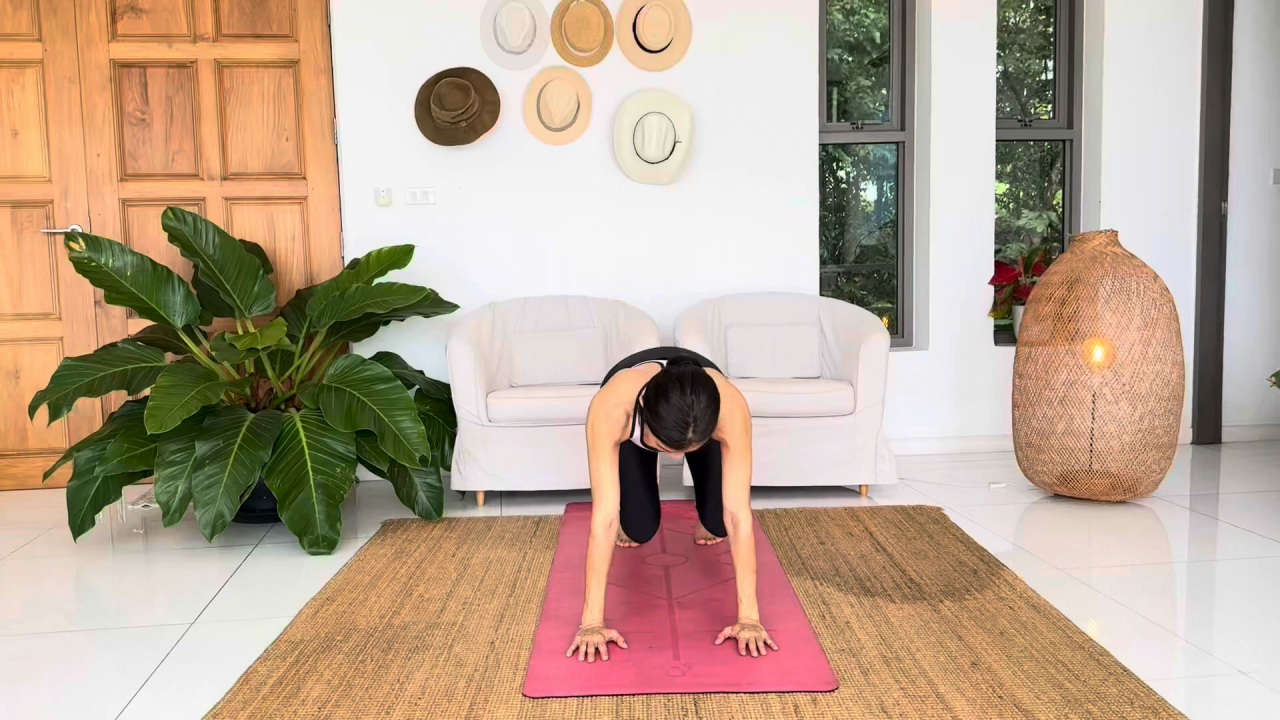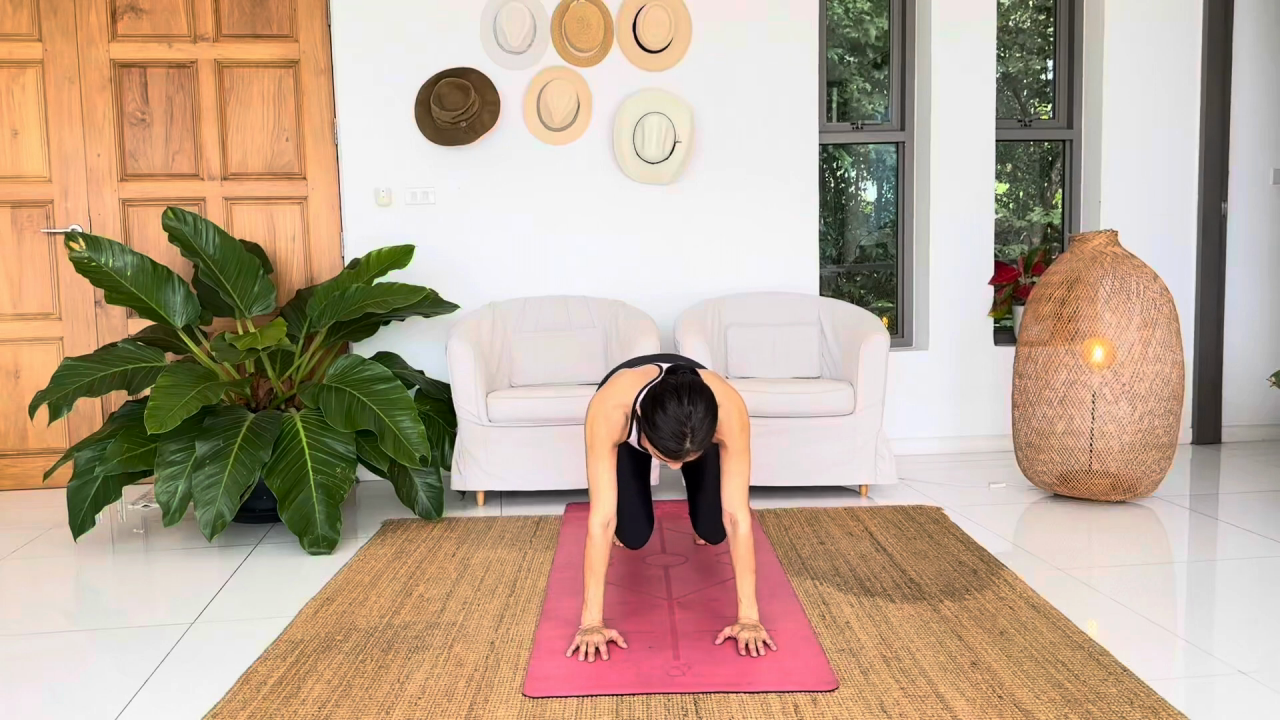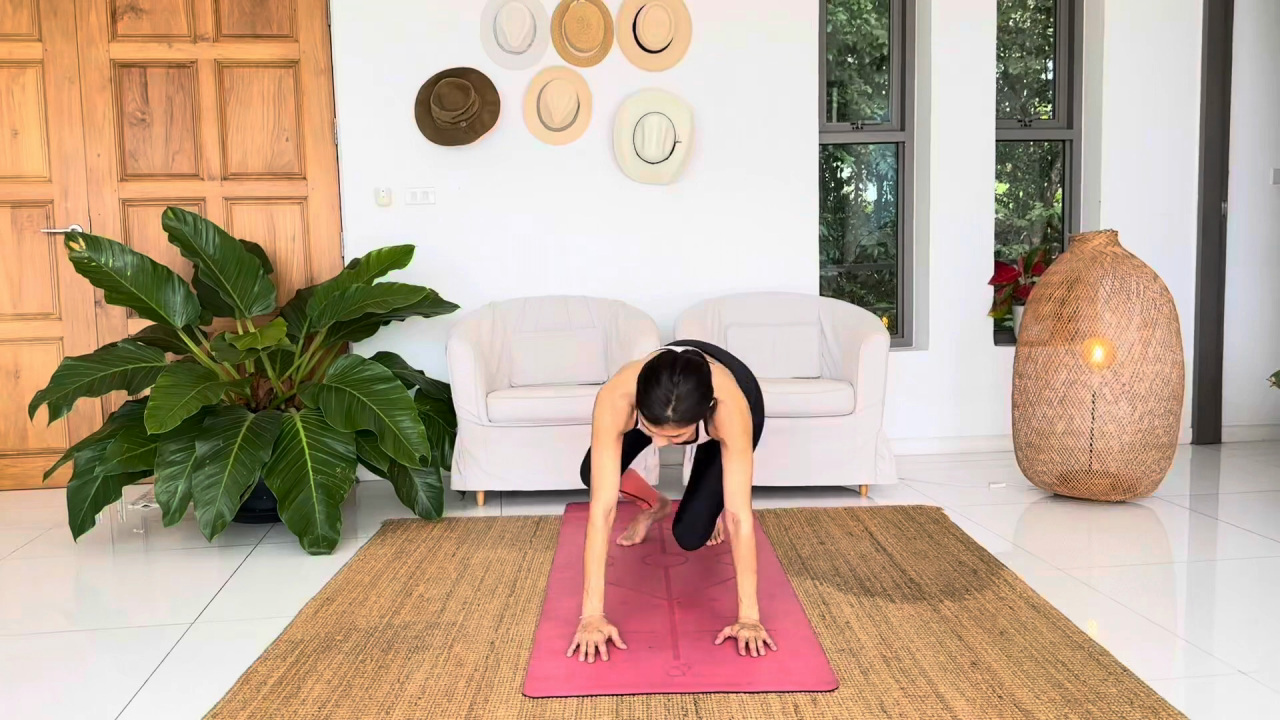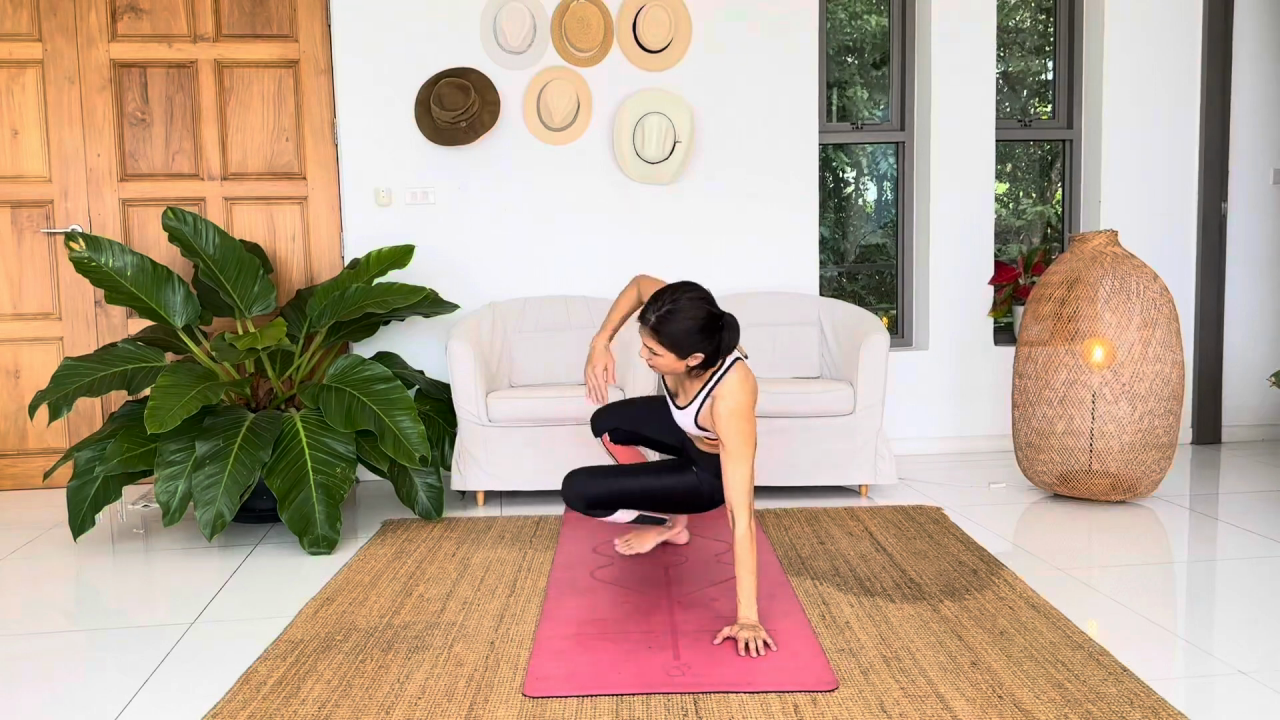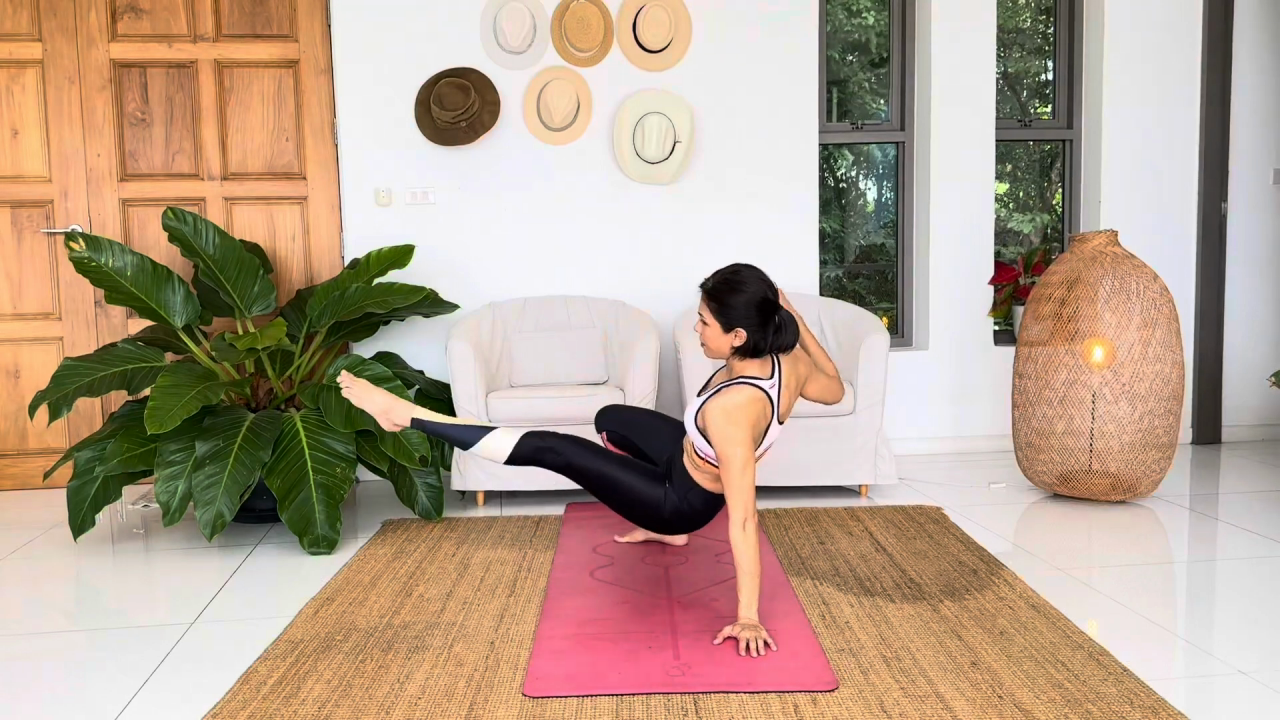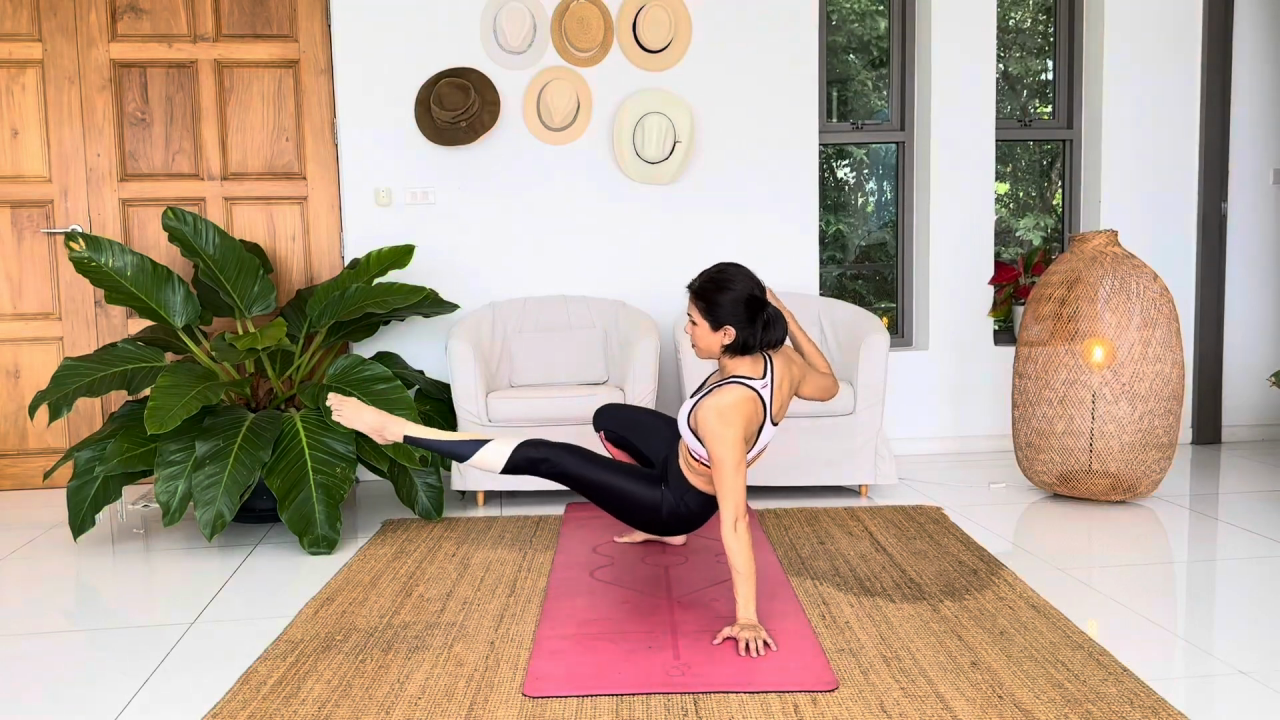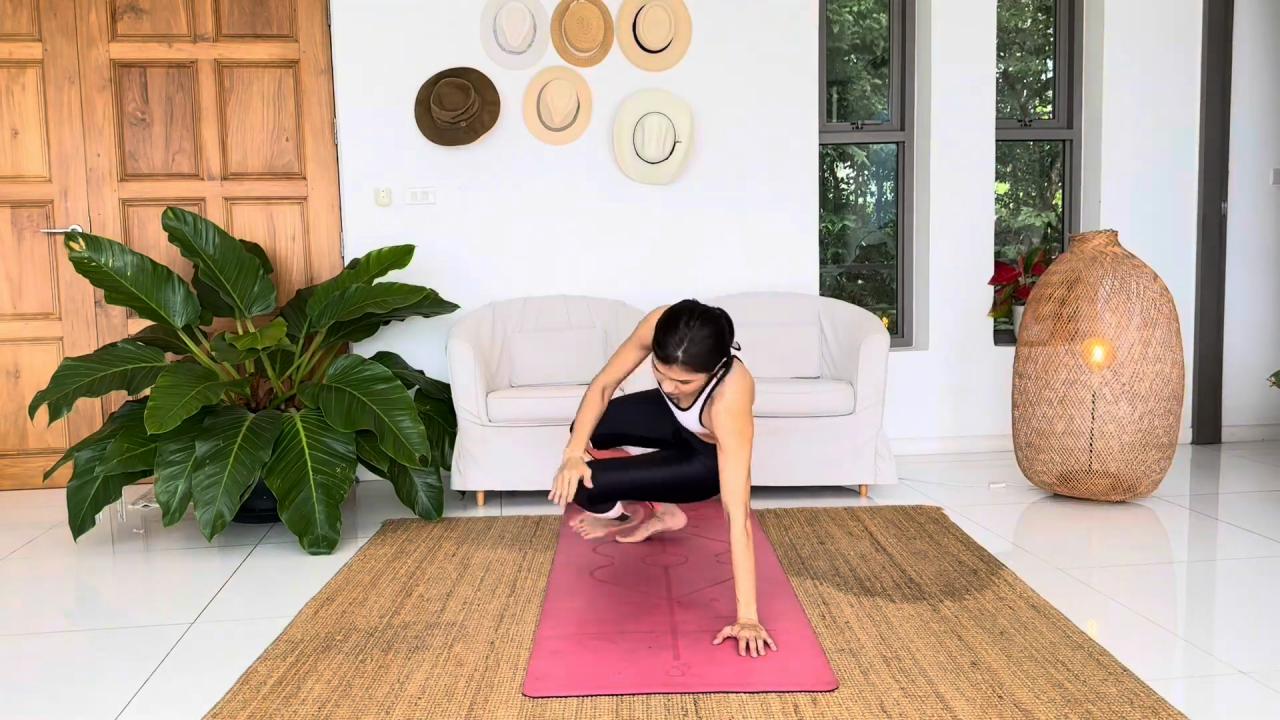
dt=0.4s
person 1, frame 1
left shoulder: (730, 407)
right shoulder: (612, 406)
left elbow: (739, 515)
right elbow: (603, 518)
left wrist: (749, 616)
right wrist: (592, 620)
left hip: (698, 414)
left knee: (719, 524)
right knee: (639, 530)
left ankle: (708, 517)
person 1, frame 2
left shoulder: (727, 407)
right shoulder: (610, 408)
left elbow: (737, 515)
right elbow: (601, 519)
left wrist: (749, 616)
right wrist: (591, 620)
left hip: (697, 418)
right hip: (629, 411)
left knee: (713, 531)
right knee: (633, 535)
person 1, frame 3
left shoulder: (730, 405)
right shoulder: (618, 395)
left elbow: (741, 517)
right elbow: (601, 509)
left wrist: (749, 616)
right wrist: (592, 614)
right hip: (656, 386)
left knee: (690, 534)
right knee: (594, 474)
left ankle: (715, 504)
right ankle: (655, 507)
person 1, frame 4
left shoulder: (730, 400)
right shoulder: (664, 325)
left elbow: (740, 515)
right elbow: (640, 283)
left wrist: (747, 617)
right wrist: (600, 342)
left hip: (713, 467)
right hip: (688, 429)
left knee: (576, 490)
right knee: (606, 424)
left ankle: (662, 524)
right ankle: (671, 518)
person 1, frame 5
left shoulder: (734, 407)
right shoulder: (784, 358)
left elbow: (742, 520)
right elbow: (834, 390)
left wrist: (748, 618)
right wrist: (783, 316)
left hip: (683, 498)
right hip: (691, 458)
left knee: (546, 447)
right knee: (610, 420)
left ankle: (409, 416)
right ankle: (665, 530)
person 1, frame 6
left shoulder: (721, 408)
right shoulder: (779, 360)
left elbow: (733, 520)
right elbow: (827, 385)
left wrist: (747, 618)
right wrist: (787, 318)
left hip: (679, 501)
right hip: (687, 460)
left knee: (541, 457)
right knee: (608, 418)
left ankle: (400, 430)
right ankle: (662, 528)
person 1, frame 7
left shoulder: (734, 394)
right shoulder: (660, 325)
left elbow: (737, 514)
right elbow: (602, 385)
left wrist: (747, 616)
right wrist: (574, 450)
left hip: (710, 459)
right hip: (679, 418)
left knee: (591, 487)
left ankle: (625, 517)
right ankle: (663, 513)
